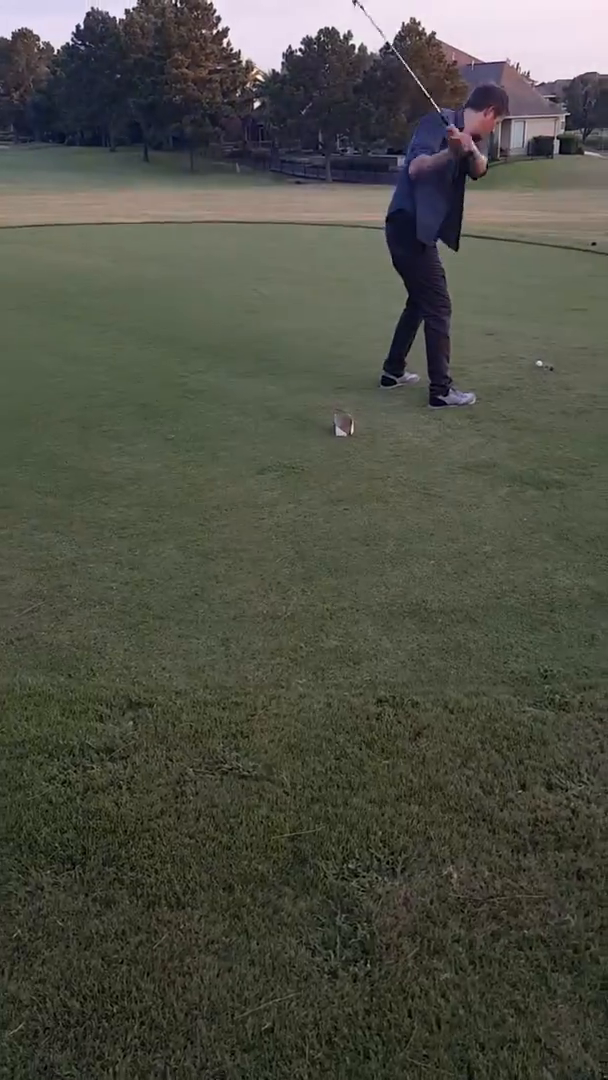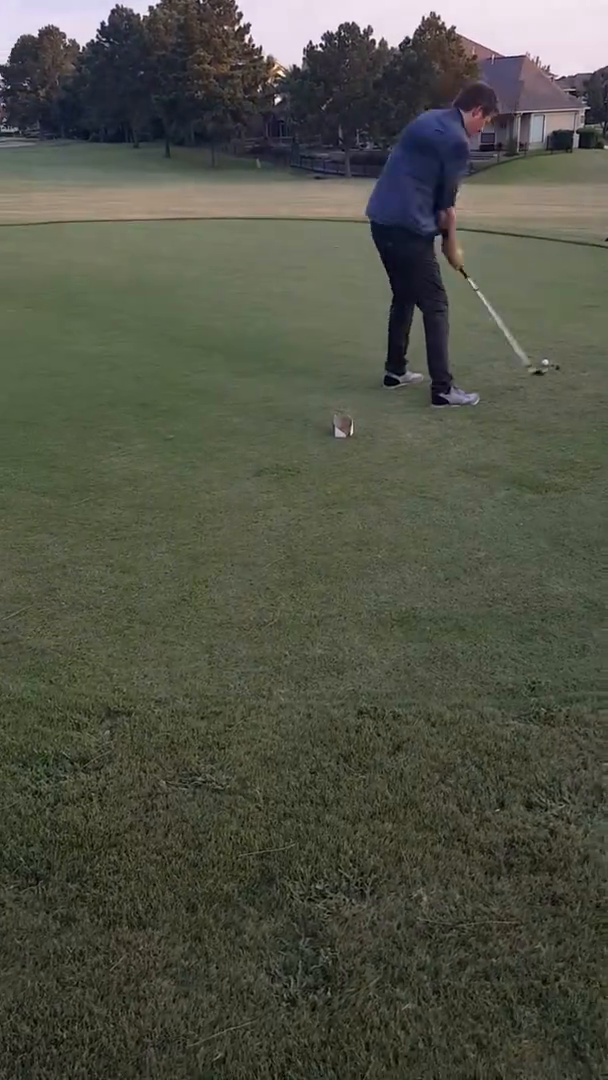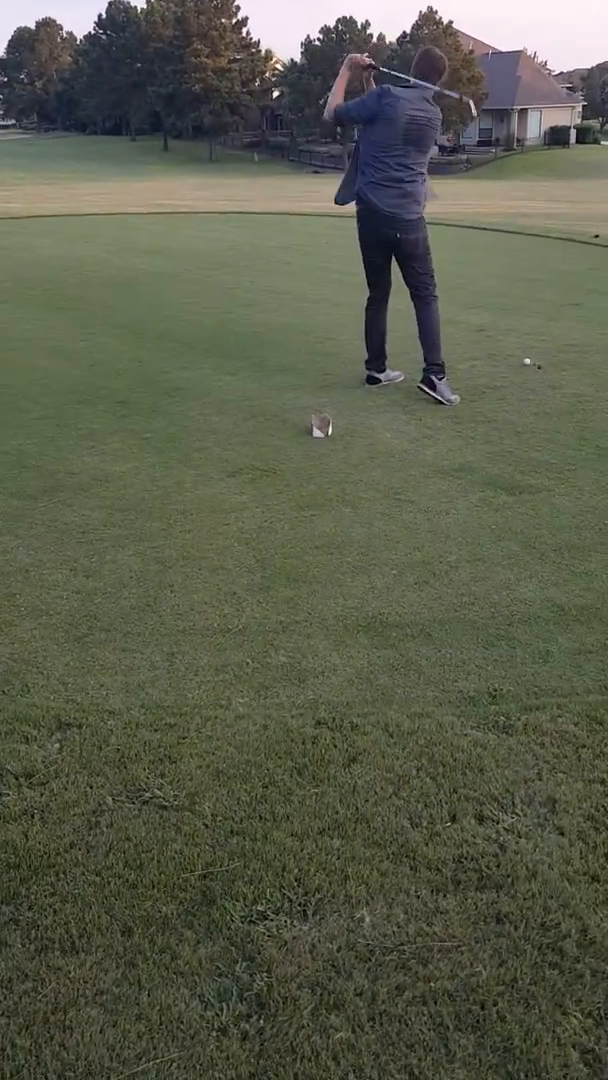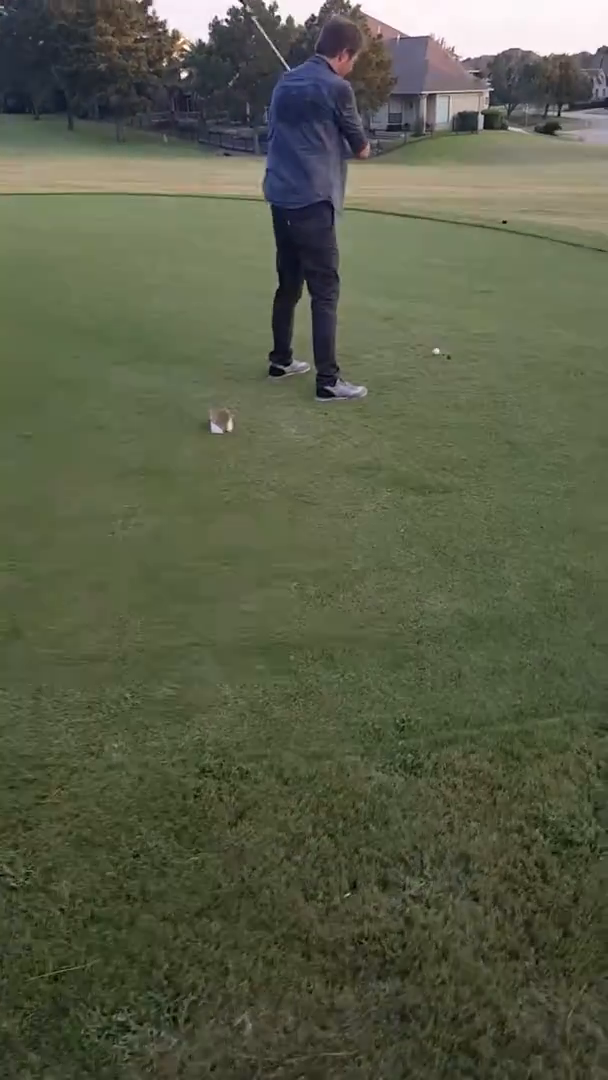
dt=0.7s
person 1, frame 1
left shoulder: (473, 139)
right shoulder: (438, 120)
left elbow: (479, 168)
right elbow: (415, 168)
left wrist: (467, 146)
right wrist: (448, 151)
left hip: (421, 229)
right hip: (410, 226)
left knee: (420, 301)
right knee: (438, 307)
left ankle: (393, 370)
right ankle: (441, 389)
person 1, frame 2
left shoulder: (431, 119)
right shoulder: (457, 142)
right elbow: (445, 205)
right wrist: (451, 246)
left hip: (383, 223)
right hip: (407, 229)
left knee: (403, 297)
right knee: (435, 305)
left ankle: (395, 370)
right ankle: (442, 388)
person 1, frame 3
left shoulder: (386, 98)
right shoulder: (433, 115)
left elbow: (331, 114)
left wrist: (347, 69)
right wrist: (371, 83)
left hip: (372, 215)
right hip: (409, 219)
left knee: (378, 294)
right knee: (425, 295)
left ankle: (376, 368)
right ankle: (434, 373)
person 1, frame 4
left shoulder: (284, 82)
right shoulder: (337, 88)
right elbow: (362, 149)
right wrist: (346, 141)
left hip: (281, 199)
right hip: (312, 203)
left knee: (288, 283)
right knee: (325, 292)
left ankle: (280, 360)
right ankle: (328, 380)
